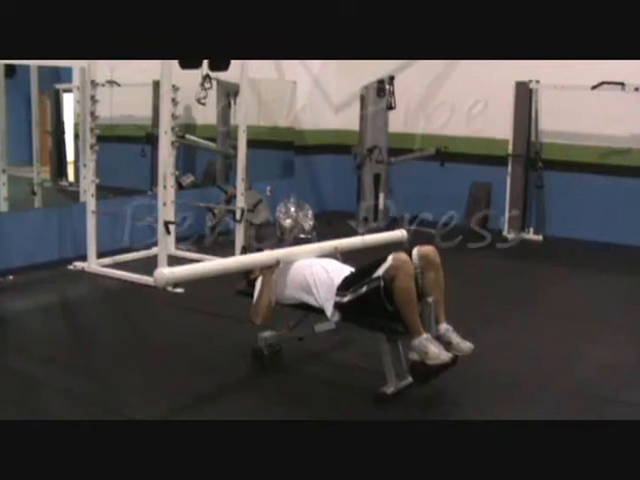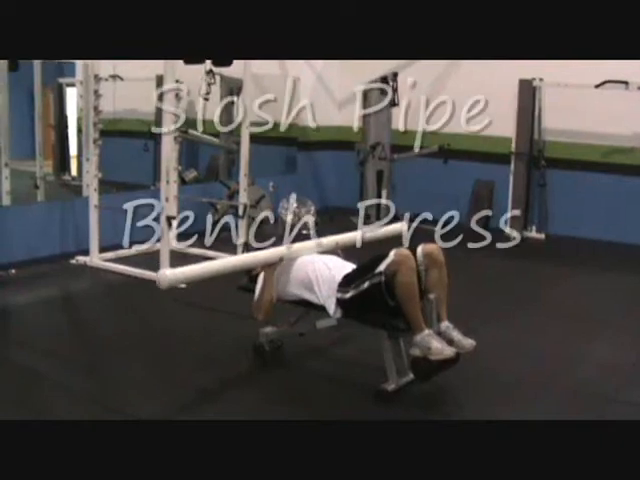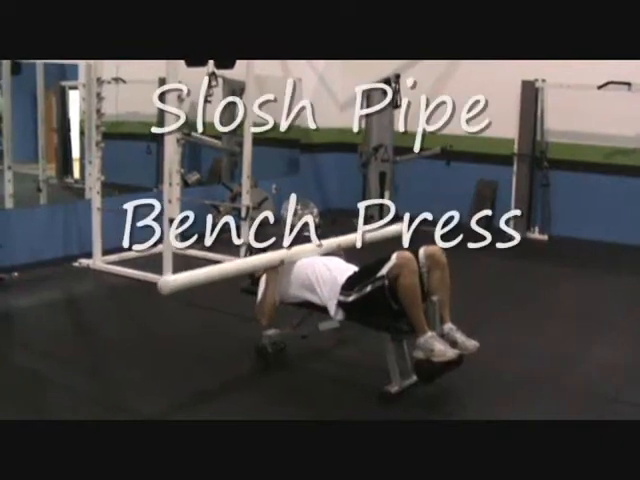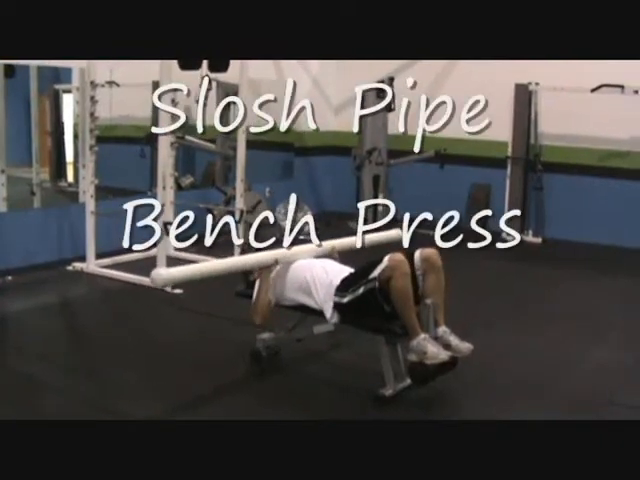
dt=0.4s
person 1, frame 1
left shoulder: (292, 265)
right shoulder: (267, 279)
right elbow: (260, 319)
right wrist: (267, 273)
left hip: (356, 284)
right hip: (342, 296)
left knee: (428, 254)
right knee: (399, 263)
left ankle: (442, 330)
right ankle: (420, 342)
person 1, frame 2
left shoulder: (293, 260)
right shoulder: (268, 275)
right elbow: (261, 314)
left wrist: (336, 251)
right wrist: (270, 268)
left hip: (357, 282)
right hip: (343, 292)
left knee: (432, 252)
right knee: (401, 258)
left ankle: (443, 328)
right ankle: (422, 338)
person 1, frame 3
left shoulder: (296, 261)
right shoulder: (272, 277)
right elbow: (265, 320)
right wrist: (272, 273)
left hip: (358, 280)
right hip: (347, 296)
left knee: (434, 254)
right knee: (404, 260)
left ankle: (447, 330)
right ankle: (425, 340)
person 1, frame 4
left shoulder: (292, 266)
right shoulder: (267, 280)
right elbow: (259, 319)
left wrist: (333, 257)
right wrist: (265, 272)
left hip: (354, 285)
right hip: (341, 297)
left knee: (429, 256)
right knee: (396, 263)
left ankle: (441, 333)
right ankle: (418, 342)
